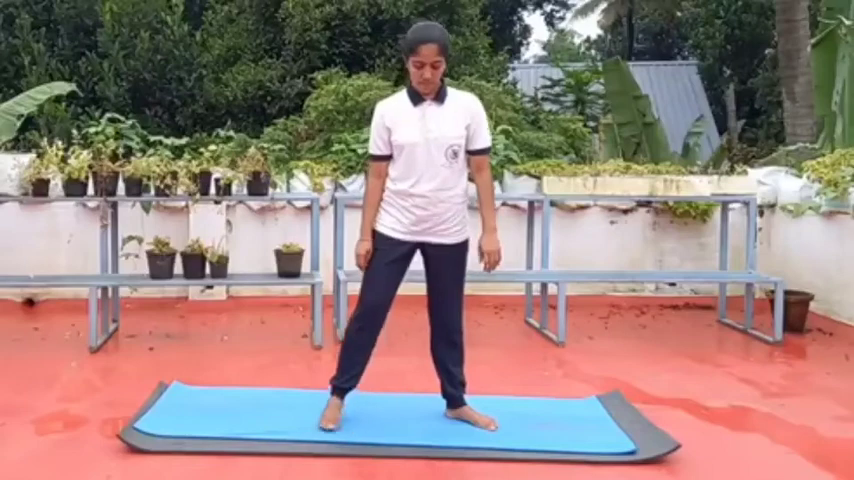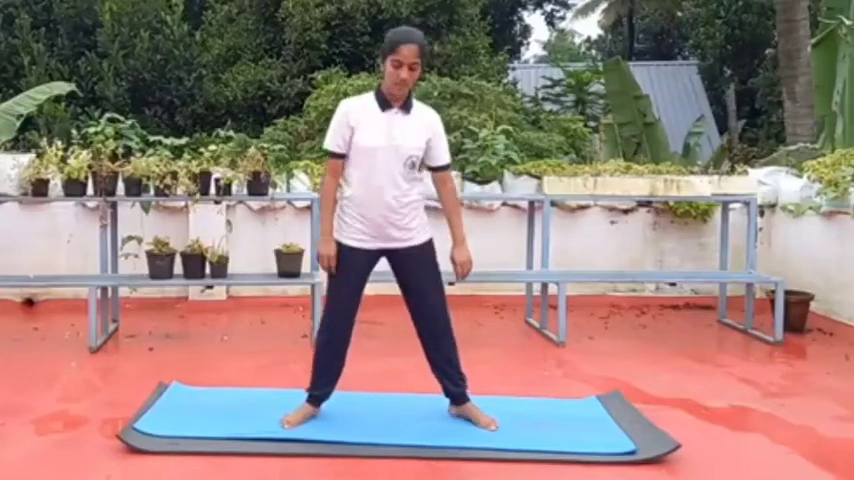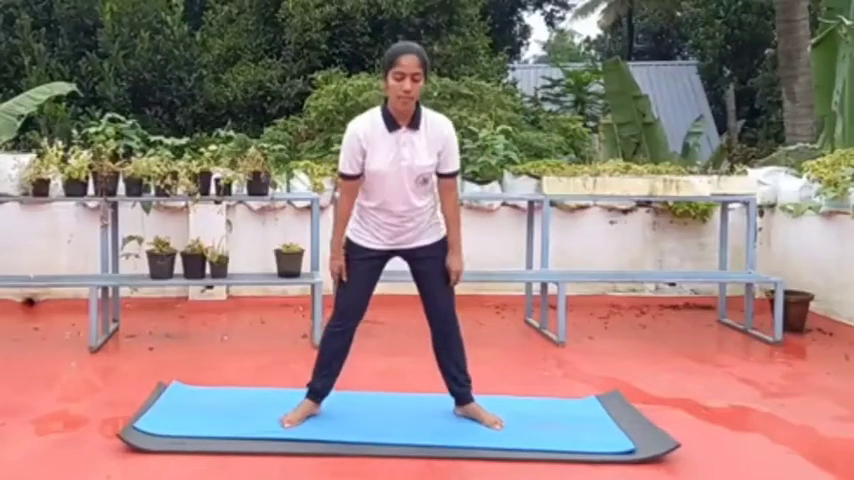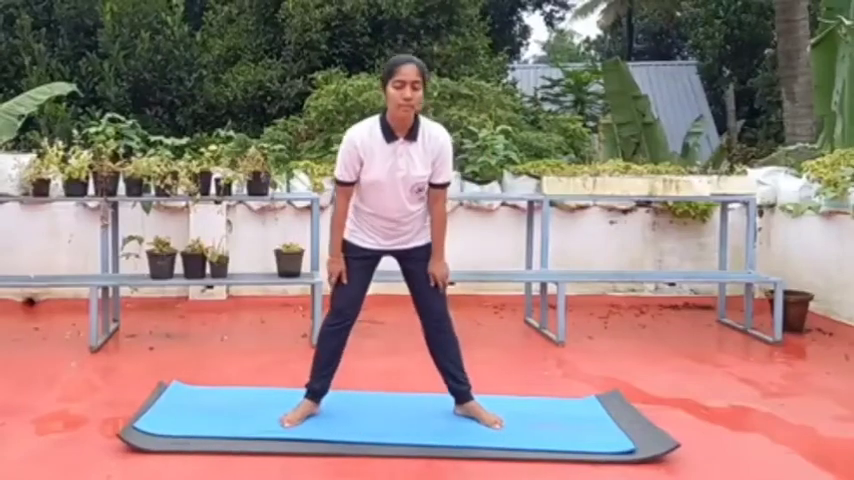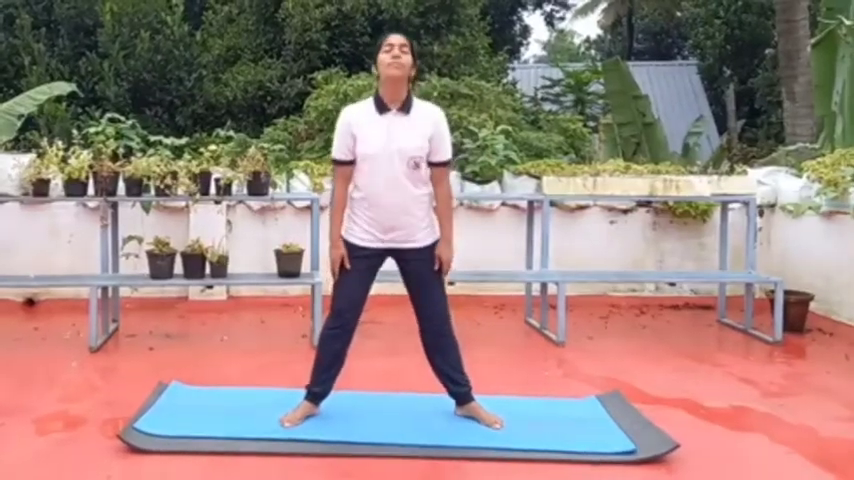
dt=0.4s
person 1, frame 1
left shoulder: (468, 106)
right shoulder: (388, 110)
left elbow: (481, 171)
right elbow: (376, 176)
left wrist: (490, 231)
right wrist: (365, 235)
left hip: (449, 233)
right hip: (395, 229)
left knee: (447, 318)
right knee: (369, 310)
left ankle: (456, 401)
right ankle: (339, 394)
person 1, frame 2
left shoulder: (428, 120)
right shoulder: (351, 110)
left elbow: (444, 183)
right elbow: (332, 176)
left wrist: (460, 243)
right wrist: (326, 235)
left hip: (410, 238)
right hip: (354, 237)
left knee: (434, 317)
right knee: (336, 320)
left ankle: (460, 400)
right ankle: (314, 400)
person 1, frame 3
left shoulder: (441, 128)
right shoulder: (361, 129)
left elbow: (448, 192)
right elbow: (348, 193)
left wrist: (455, 250)
right wrist: (336, 249)
left hip: (426, 239)
right hip: (368, 238)
left knee: (444, 318)
right knee: (345, 317)
left ankle: (465, 400)
right ankle: (314, 398)
person 1, frame 4
left shoulder: (437, 139)
right shoulder: (358, 137)
left elbow: (437, 202)
right elbow: (342, 198)
left wrist: (438, 257)
right wrist: (335, 254)
left hip: (416, 241)
right hip: (362, 240)
left knee: (437, 318)
right knee: (340, 317)
left ankle: (464, 399)
right ankle: (312, 399)
person 1, frame 5
left shoulder: (432, 118)
right shoulder: (352, 117)
left elbow: (441, 184)
right elbow: (341, 182)
left wrist: (446, 240)
right wrist: (335, 240)
left hip: (418, 240)
right hip: (362, 239)
left knee: (436, 320)
right knee: (341, 319)
left ankle: (465, 400)
right ankle: (312, 399)
